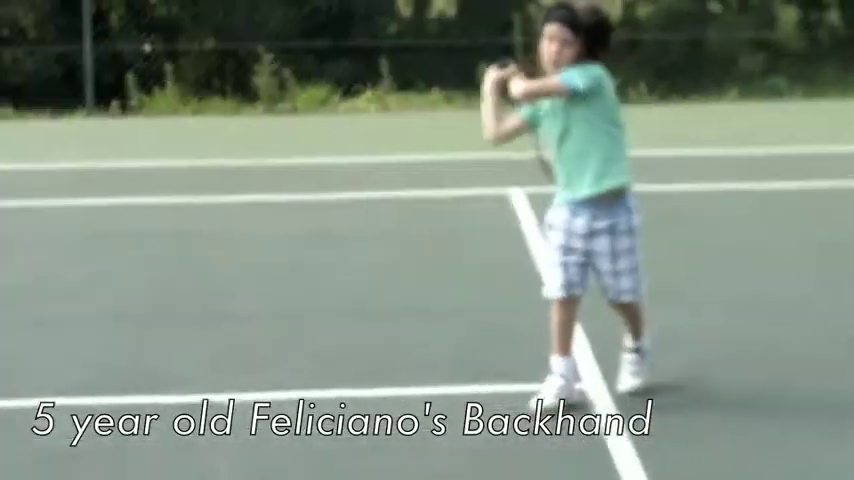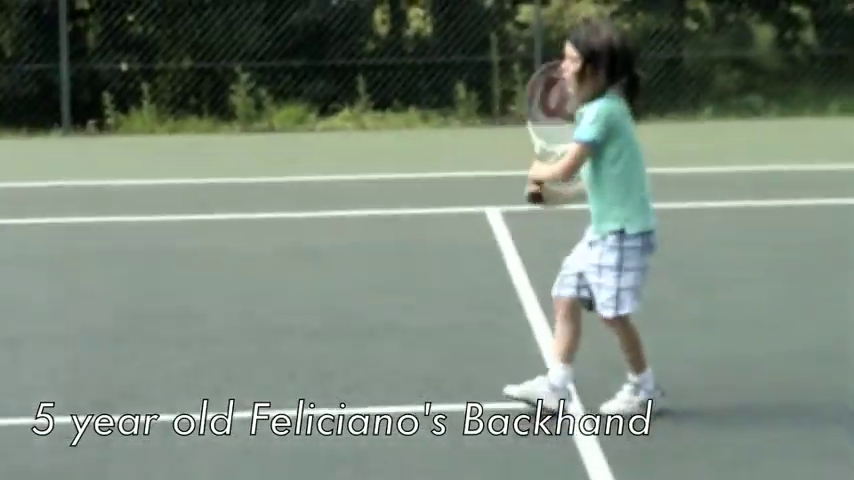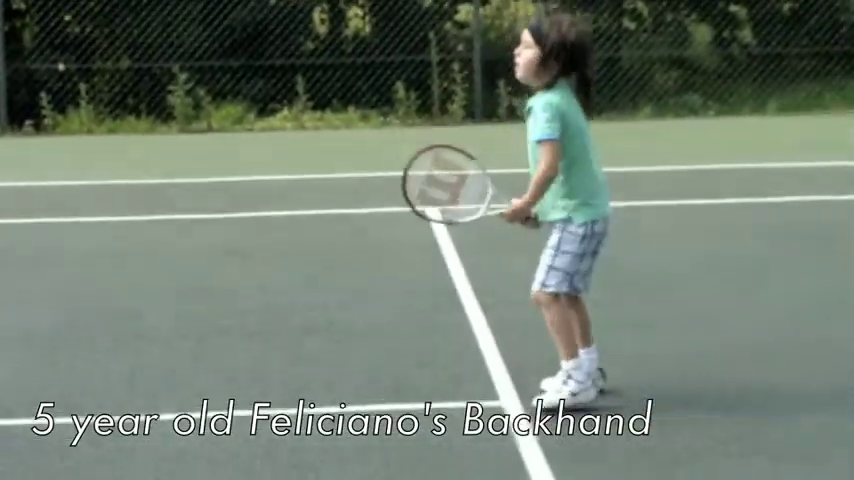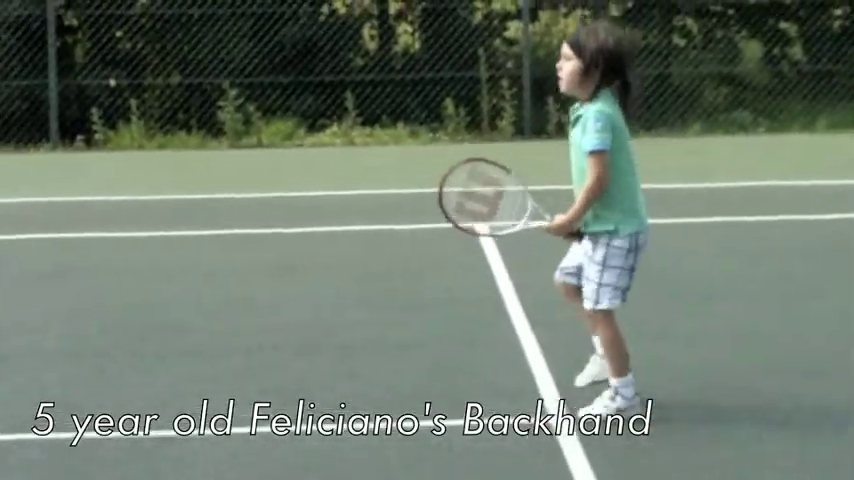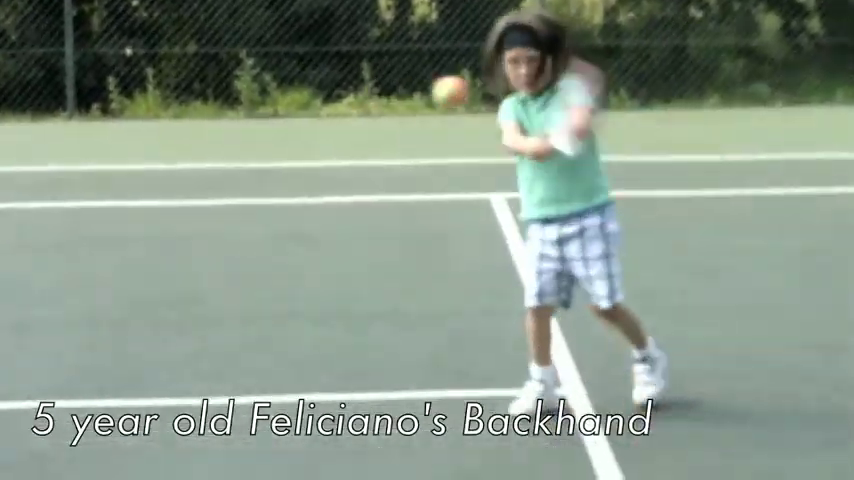
dt=0.4s
person 1, frame 1
left shoulder: (592, 77)
right shoulder: (544, 104)
left elbow: (525, 89)
right elbow: (495, 133)
left wrist: (510, 77)
right wrist: (491, 85)
left hip: (610, 209)
right hip: (568, 211)
left knee: (621, 297)
right knee: (563, 296)
left ankle: (636, 346)
right ankle: (562, 377)
person 1, frame 2
left shoulder: (603, 111)
right shoulder: (595, 111)
left elbow: (566, 169)
left wrist: (540, 172)
right wrist: (550, 186)
left hip: (624, 232)
right hip: (602, 230)
left knee: (614, 313)
right knee: (566, 300)
left ankle: (643, 388)
right ankle: (556, 384)
person 1, frame 3
left shoulder: (547, 106)
right shoulder: (559, 97)
left elbow: (549, 167)
left wrist: (525, 204)
right wrist: (535, 204)
left hip: (576, 217)
right hip: (582, 212)
left knee: (547, 293)
right knee: (568, 294)
left ankle: (577, 377)
right ankle: (587, 369)
person 1, frame 4
left shoulder: (598, 115)
right shoulder: (591, 110)
left elbow: (597, 179)
left wrist: (571, 218)
right wrist: (577, 217)
left hip: (617, 229)
right hip: (602, 225)
left knee: (598, 308)
right knee: (568, 281)
left ankle: (623, 393)
right ankle: (606, 355)
person 1, frame 5
left shoulder: (573, 88)
right shoulder: (511, 107)
left elbow: (582, 120)
right elbow: (512, 141)
left wrist: (574, 127)
right wrist: (535, 144)
left hip: (589, 217)
right hip: (543, 224)
left knee: (606, 305)
right knee: (538, 306)
left ankle: (647, 358)
right ankle: (542, 384)
